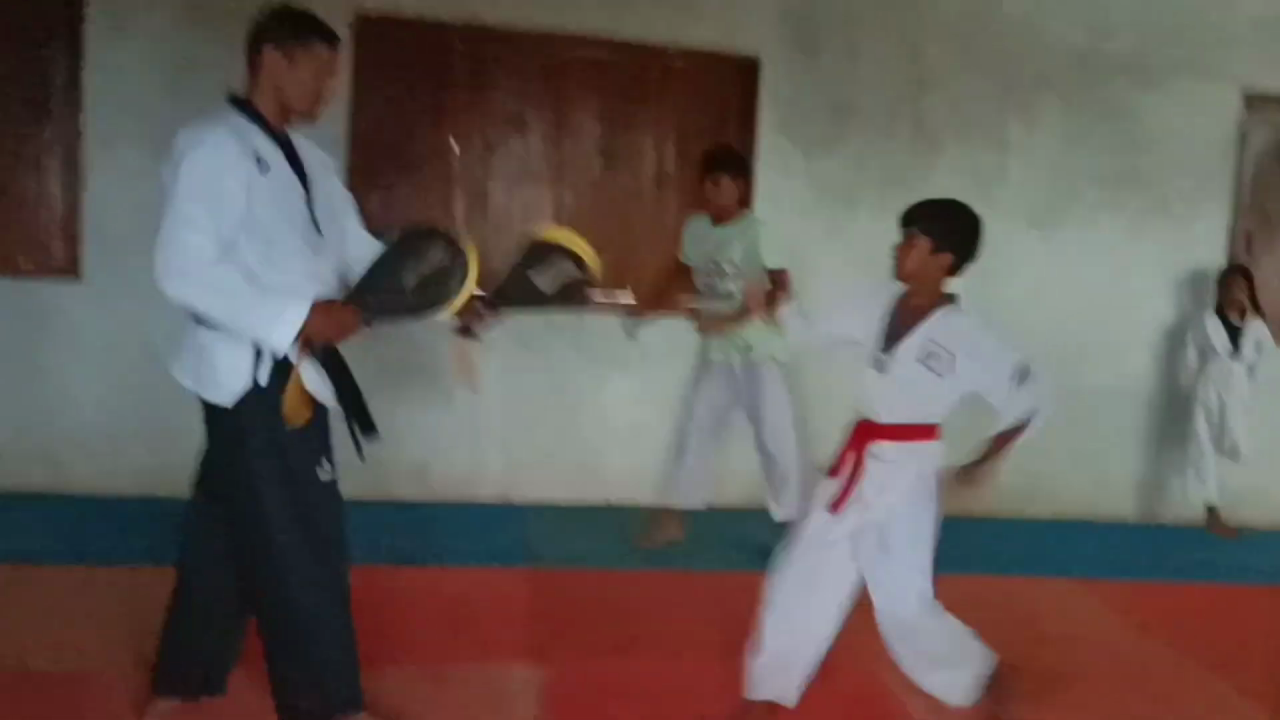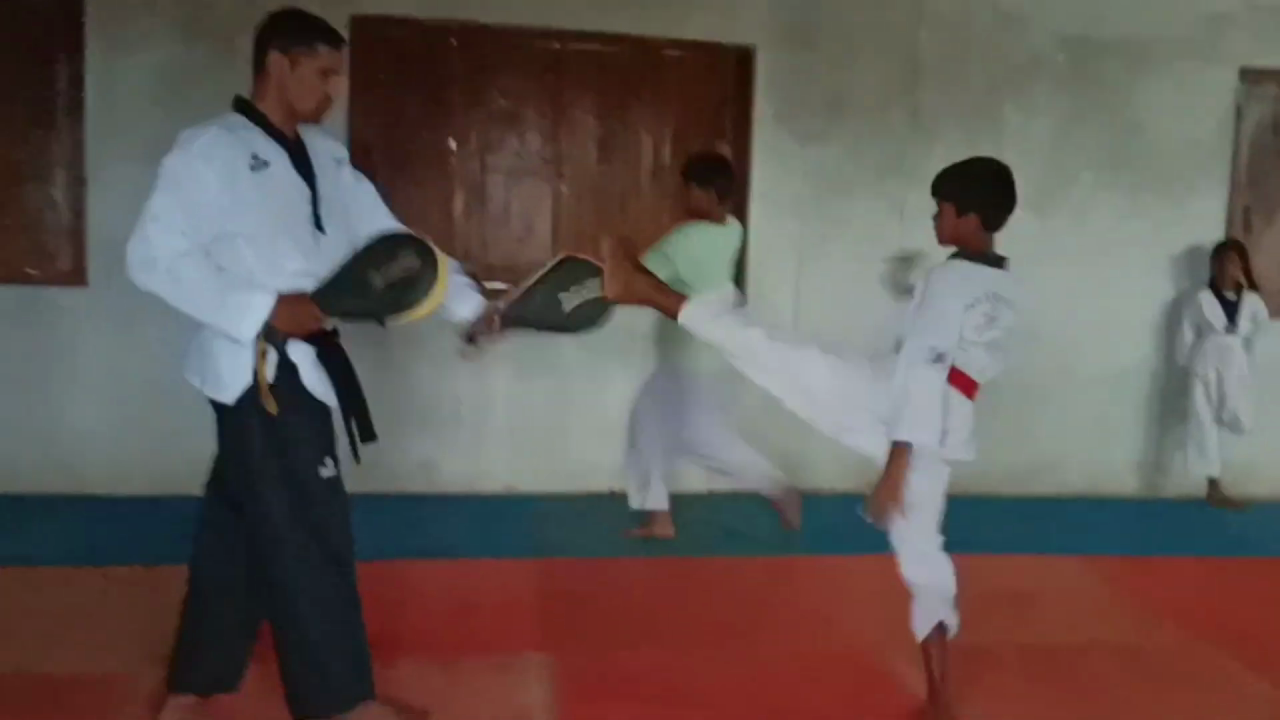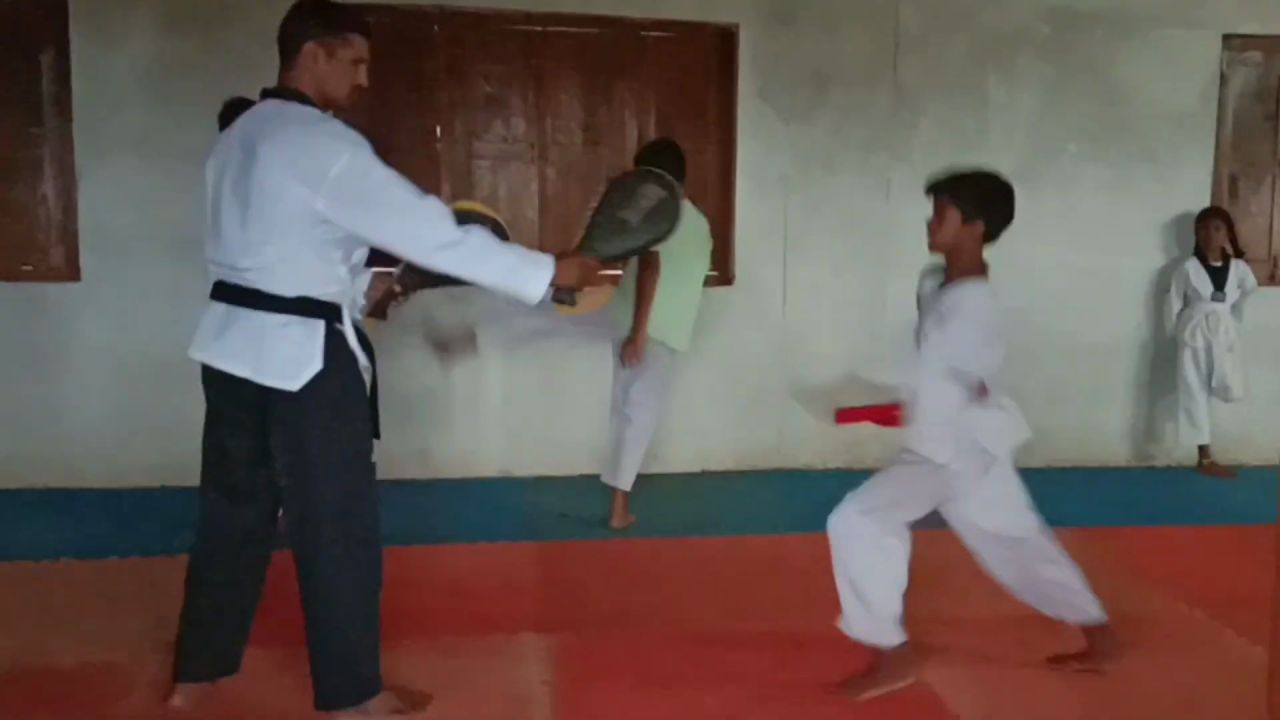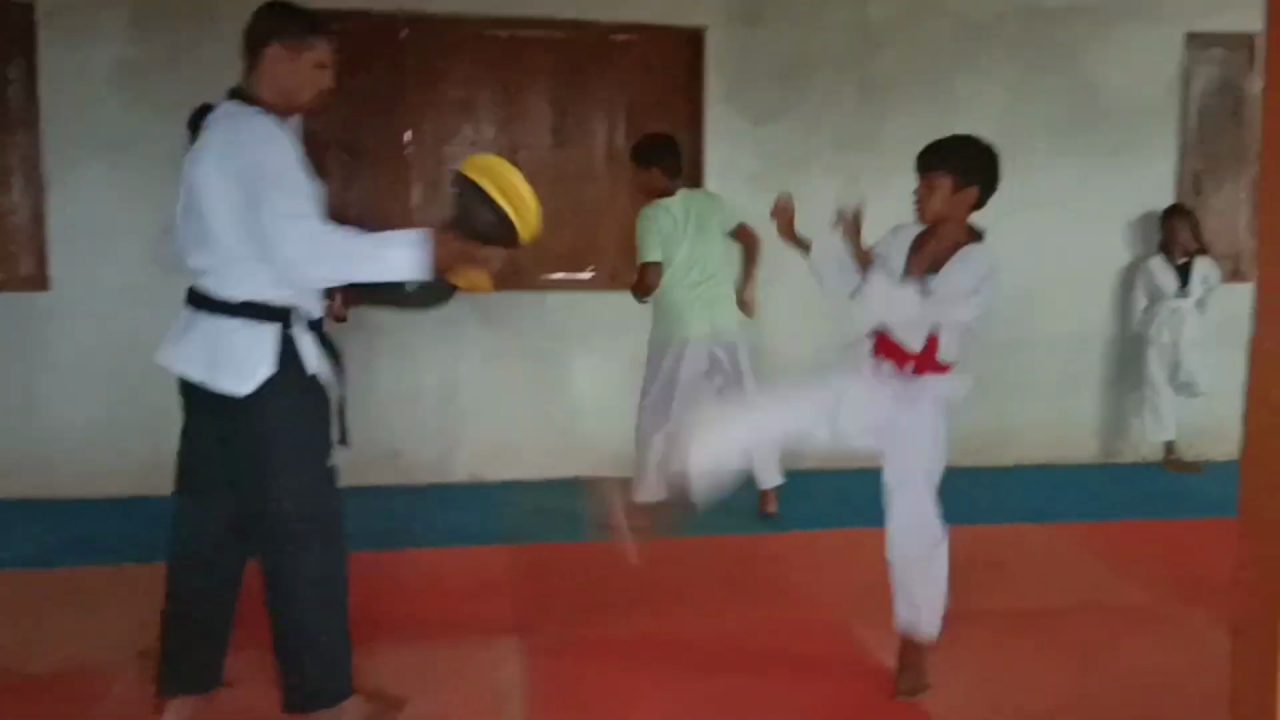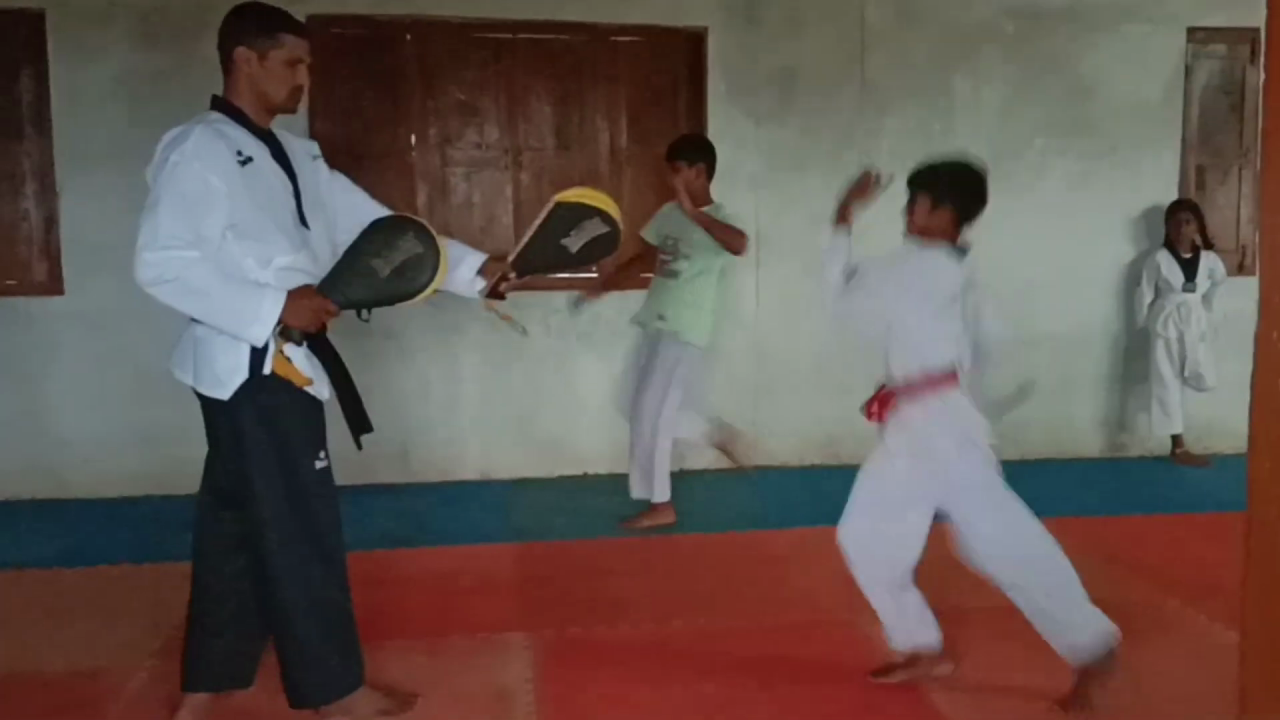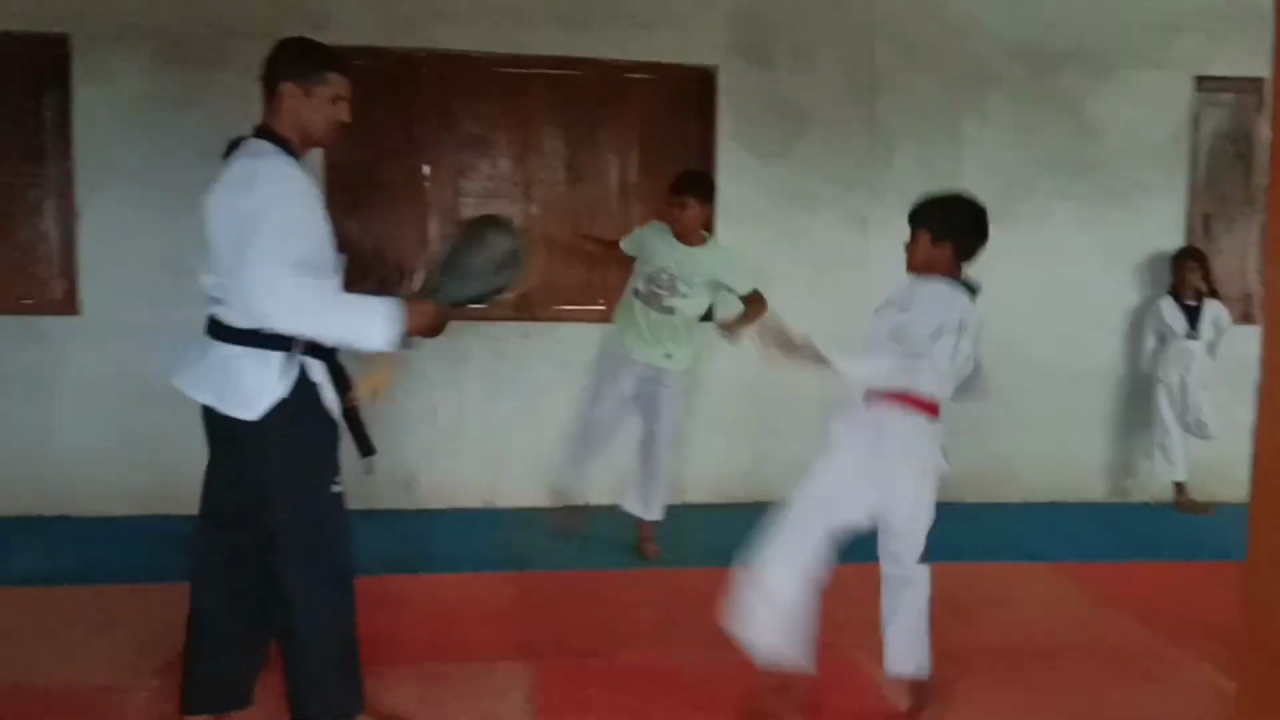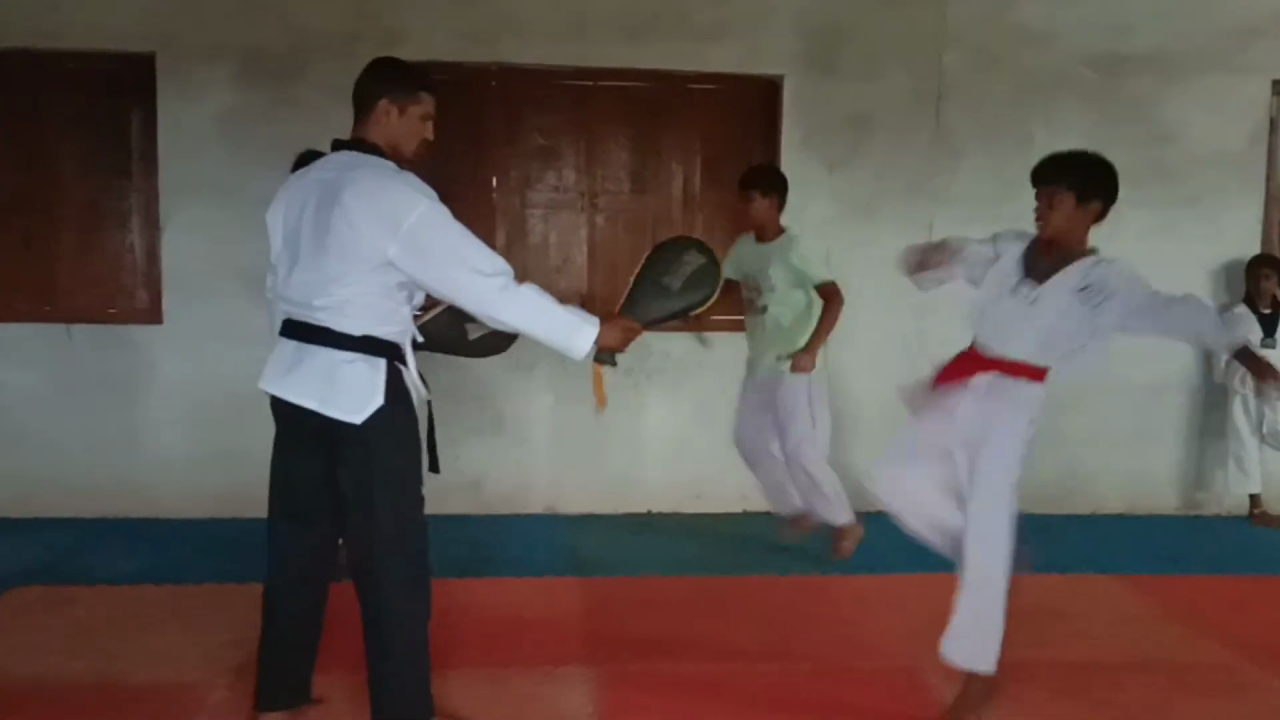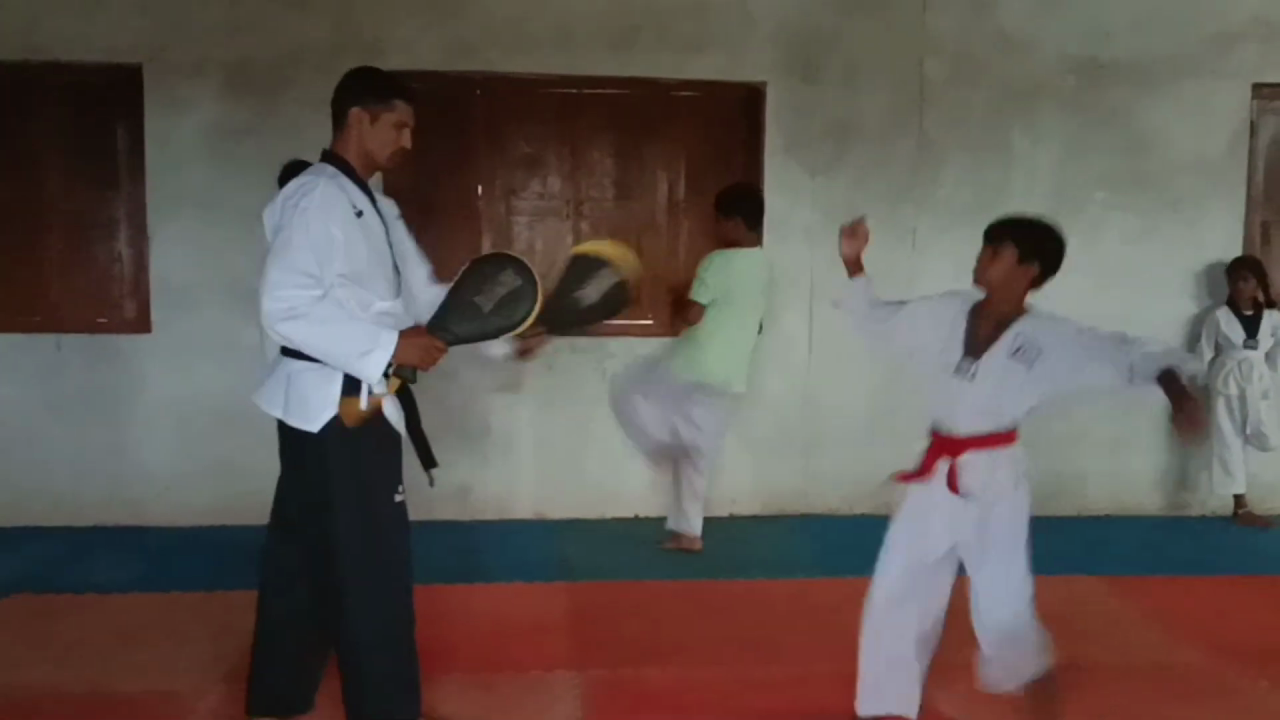
dt=0.5s
person 1, frame 1
left shoulder: (304, 158)
right shoulder: (215, 148)
left elbow: (358, 249)
right elbow: (185, 267)
right wrist: (298, 318)
left hip: (276, 364)
right hip: (256, 369)
left knee: (230, 526)
right knee: (303, 539)
person 1, frame 2
left shoulder: (326, 157)
right shoulder: (209, 150)
left elbow: (387, 240)
right elbow: (153, 257)
left wrist: (469, 303)
right wrist: (262, 310)
left hip: (295, 364)
right hip: (257, 368)
left knee: (240, 524)
right knee: (307, 534)
person 1, frame 3
left shoulder: (240, 136)
right shoulder: (323, 143)
right elbow: (426, 231)
left wrist: (352, 285)
right wrist: (547, 271)
left hip: (237, 342)
right hip: (302, 352)
left knee: (235, 508)
right knee: (337, 523)
person 1, frame 4
left shoulder: (220, 132)
right shoulder: (262, 139)
right elbow: (302, 249)
left wrist: (313, 298)
right wrist: (422, 251)
left hip: (214, 347)
right hip: (262, 356)
left knee: (211, 517)
right knee: (302, 526)
person 1, frame 5
left shoulder: (295, 155)
right shoulder: (196, 149)
left elbow: (375, 230)
right elbow: (162, 265)
left wrist: (475, 269)
right wrist: (273, 306)
left hip: (279, 362)
right hip: (250, 363)
left knee: (235, 519)
right knee: (299, 525)
person 1, frame 6
left shoulder: (259, 171)
right shoulder: (274, 178)
right elbow: (271, 294)
left wrist: (387, 315)
right wrist: (391, 320)
left hip: (235, 376)
right hip: (272, 385)
left knee: (235, 538)
right knee: (312, 550)
person 1, frame 7
left shoulder: (298, 187)
right shoulder: (396, 196)
left elbow: (282, 286)
right elbow: (489, 285)
right wrist: (592, 333)
left hip: (299, 377)
right hip: (363, 389)
left knee: (300, 543)
right knee: (392, 558)
person 1, frame 8
left shoulder: (371, 205)
right shoulder: (317, 198)
left elbow: (421, 292)
right elbow: (287, 307)
right wrist: (390, 347)
left hip: (348, 399)
right hip: (334, 401)
left knee: (302, 552)
right knee: (369, 559)
person 2, frame 1
left shoulder: (962, 334)
right shoulder: (885, 304)
left elbow: (1024, 395)
right elbow: (819, 325)
left wrist: (985, 460)
right wrist: (776, 309)
left hip: (905, 477)
right hip: (862, 467)
left knee: (903, 610)
right knee: (795, 584)
person 2, frame 2
left shoulder: (948, 276)
right shoulder: (1006, 288)
left elbow: (925, 366)
left wrist: (894, 463)
left hip: (903, 401)
right hip: (949, 424)
left knee: (766, 349)
right knee: (920, 547)
left ankle: (646, 291)
person 2, frame 3
left shoulder: (972, 307)
right shoulder: (952, 288)
left elbow: (945, 399)
left hip: (960, 441)
right hip: (964, 434)
left knee: (858, 523)
right knee: (1015, 538)
left ankle: (892, 655)
right ankle: (1098, 638)
person 2, frame 4
left shoulder: (978, 267)
right shoulder: (906, 239)
left elbow: (910, 312)
right elbow: (848, 285)
left wrist: (861, 252)
right wrist: (792, 236)
left hip: (919, 399)
right hip: (871, 380)
left knee: (914, 519)
right knee: (772, 413)
left ankle: (914, 644)
person 2, frame 5
left shoulder: (926, 263)
right shoulder: (945, 269)
left elbow: (842, 293)
right elbow: (983, 344)
left wrist: (844, 217)
left hip: (934, 426)
right hip: (914, 427)
left knee: (1007, 543)
right knee: (863, 538)
left ankle: (1092, 653)
right ankle: (925, 651)
person 2, frame 6
left shoulder: (924, 295)
right shoulder: (965, 310)
left elbow: (883, 363)
right elbow: (966, 381)
left wrist: (805, 351)
left hip: (877, 434)
right hip: (921, 443)
left knee: (795, 535)
right knee: (904, 561)
left ankle: (784, 667)
person 2, frame 7
left shoulder: (1105, 281)
right shoulder: (1009, 248)
left elbow: (1179, 314)
right elbow: (929, 269)
right wrist: (930, 256)
left hip: (1006, 407)
right hip: (961, 387)
left knee: (988, 540)
right knee: (897, 480)
left ankle: (979, 674)
right ankle: (963, 533)
person 2, frame 8
left shoulder: (1047, 337)
right shoulder: (950, 311)
left elbow: (1131, 356)
right elbow: (877, 320)
left wrist: (1179, 392)
right wrist: (853, 266)
left hip: (994, 482)
right hip: (937, 477)
left knee: (1002, 618)
right knee: (895, 598)
left ankle: (1035, 677)
person 3, frame 1
left shoulder: (755, 231)
right shoulder: (695, 227)
left elbow: (782, 288)
right elbow: (681, 272)
left wrist: (734, 319)
right wrist: (649, 307)
left hip: (758, 353)
right hip: (714, 355)
left knee: (775, 439)
right knee: (694, 431)
left ankle: (793, 521)
right ankle: (673, 519)
person 3, frame 2
left shoulder: (685, 236)
right shoulder: (731, 229)
left hip: (692, 351)
right hip: (686, 349)
left knee: (701, 438)
right knee: (644, 424)
left ankle: (777, 488)
right ankle: (659, 517)
person 3, frame 3
right shoulder: (700, 223)
left elbow: (651, 269)
left wrist: (638, 332)
left hip: (639, 322)
right hip: (671, 335)
right knee: (636, 415)
right ankle: (619, 508)
person 3, frame 4
left shoulder: (651, 216)
right shoulder: (710, 201)
left elbow: (649, 280)
right elbow: (750, 241)
left wrist: (638, 291)
right wrist: (744, 290)
left hip: (679, 331)
right hip: (725, 324)
left knee: (656, 416)
left ankle: (645, 500)
right ankle: (768, 494)
person 3, frame 5
left shoulder: (718, 217)
right shoulder: (670, 213)
left elbow: (739, 245)
right elbow: (639, 254)
left wrist: (694, 213)
right wrist: (602, 284)
left hip: (683, 333)
right hip: (655, 324)
left knee: (652, 413)
right knee: (635, 404)
left ankle: (660, 505)
right ankle: (719, 435)
person 3, frame 6
left shoulder: (717, 260)
right shoulder: (652, 233)
left elbow: (758, 301)
right elbow: (620, 248)
left wrist: (737, 321)
left hip: (668, 362)
right hip: (624, 347)
left knee: (660, 442)
right knee: (595, 422)
left ankle: (647, 523)
right ankle: (569, 487)
person 3, frame 7
left shoulder: (795, 249)
right shoulder: (743, 246)
left elbow: (834, 299)
left wrist: (810, 350)
left hip: (794, 366)
right hip: (760, 364)
left knee: (802, 450)
right knee: (750, 440)
left ankle: (845, 523)
right ankle: (800, 511)
person 3, frame 8
left shoulder: (720, 261)
right shoulder: (763, 265)
left elbow: (690, 315)
left wrist: (677, 304)
left hip: (695, 363)
right hip: (730, 376)
left knee: (628, 396)
right knee: (699, 449)
left ankle: (670, 453)
right ankle: (688, 532)
person 4, frame 1
left shoulder: (1256, 326)
right shoulder: (1206, 322)
left elbow: (1265, 352)
right elbow: (1191, 358)
right wrist: (1194, 387)
left hip: (1236, 393)
right hip: (1209, 392)
left knee: (1236, 449)
right knee: (1204, 450)
right ankle: (1213, 513)
person 4, frame 2
left shoulder: (1251, 301)
right shoulder: (1201, 299)
left elbow: (1260, 326)
right elbow: (1186, 335)
left wrist: (1243, 353)
right wrist: (1189, 364)
left hip: (1235, 369)
right hip: (1206, 368)
left knee: (1239, 423)
right knee: (1205, 425)
right ankle: (1214, 488)
person 4, frame 3
left shoulder: (1238, 268)
right shoulder: (1188, 268)
left elbow: (1249, 292)
right elbow: (1173, 304)
left wrist: (1232, 321)
right wrist: (1176, 334)
left hip: (1224, 335)
right hip: (1194, 335)
left knee: (1231, 392)
right knee: (1194, 393)
right ankle: (1205, 457)
person 4, frame 4
left shoulder: (1202, 265)
right shoulder: (1152, 265)
left elbow: (1211, 288)
right elbow: (1139, 300)
left wrist: (1196, 315)
right wrist: (1142, 330)
left hip: (1189, 332)
right hip: (1160, 332)
left knee: (1194, 387)
right knee: (1160, 389)
right ankle: (1171, 452)
person 4, frame 5
left shoulder: (1208, 259)
right shoulder: (1158, 259)
left elbow: (1218, 283)
right elbow: (1144, 294)
left wrist: (1203, 310)
right wrist: (1146, 324)
left hip: (1196, 326)
right hip: (1167, 326)
left knee: (1204, 382)
right knee: (1167, 384)
right ankle: (1179, 447)
person 4, frame 6
left shoulder: (1213, 307)
right shoulder: (1162, 306)
left elbow: (1222, 331)
right elbow: (1149, 341)
left wrist: (1208, 359)
right wrist: (1152, 370)
left hip: (1198, 374)
right hip: (1170, 374)
left knee: (1205, 429)
right knee: (1170, 430)
right ankle: (1181, 493)
person 4, frame 7
right shoulder: (1237, 315)
right elbow: (1223, 351)
right wrist: (1226, 381)
right hip: (1244, 384)
right knee: (1246, 441)
right ankle: (1256, 507)
person 4, frame 8
right shoulder: (1219, 317)
right elbow: (1205, 352)
right wrist: (1208, 382)
right hip: (1228, 385)
right knee: (1229, 442)
right ankle: (1241, 507)
